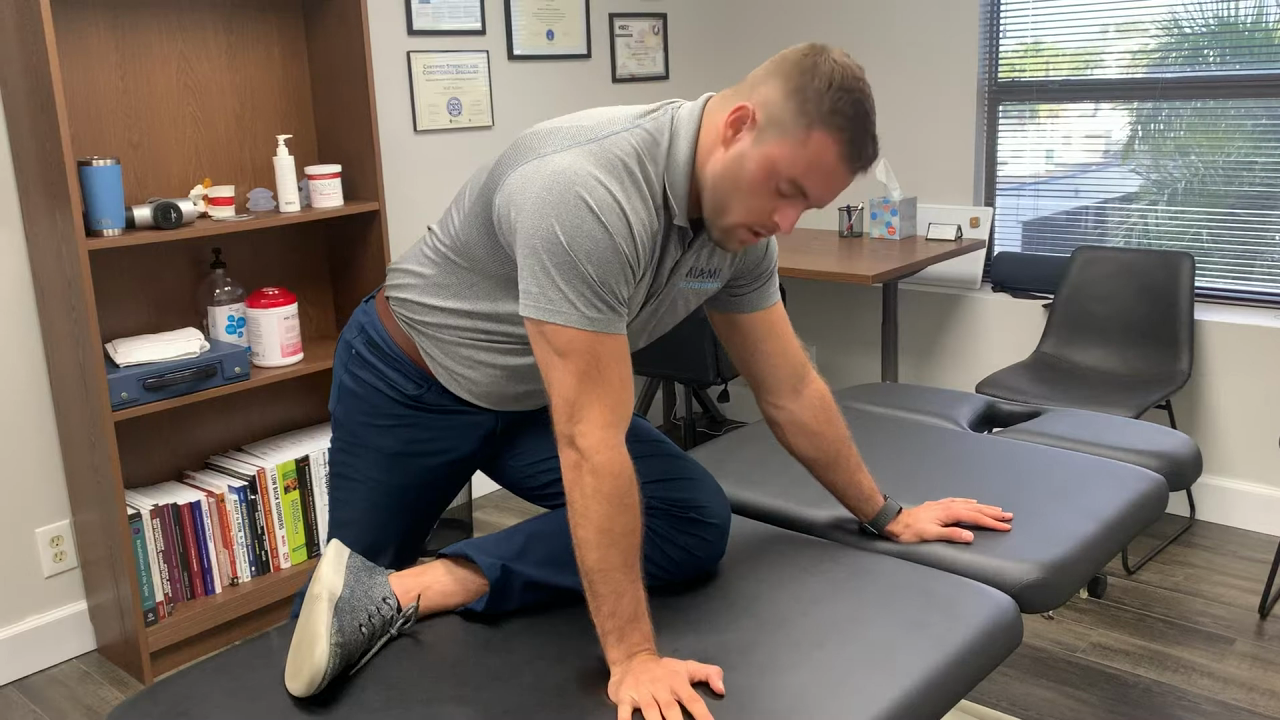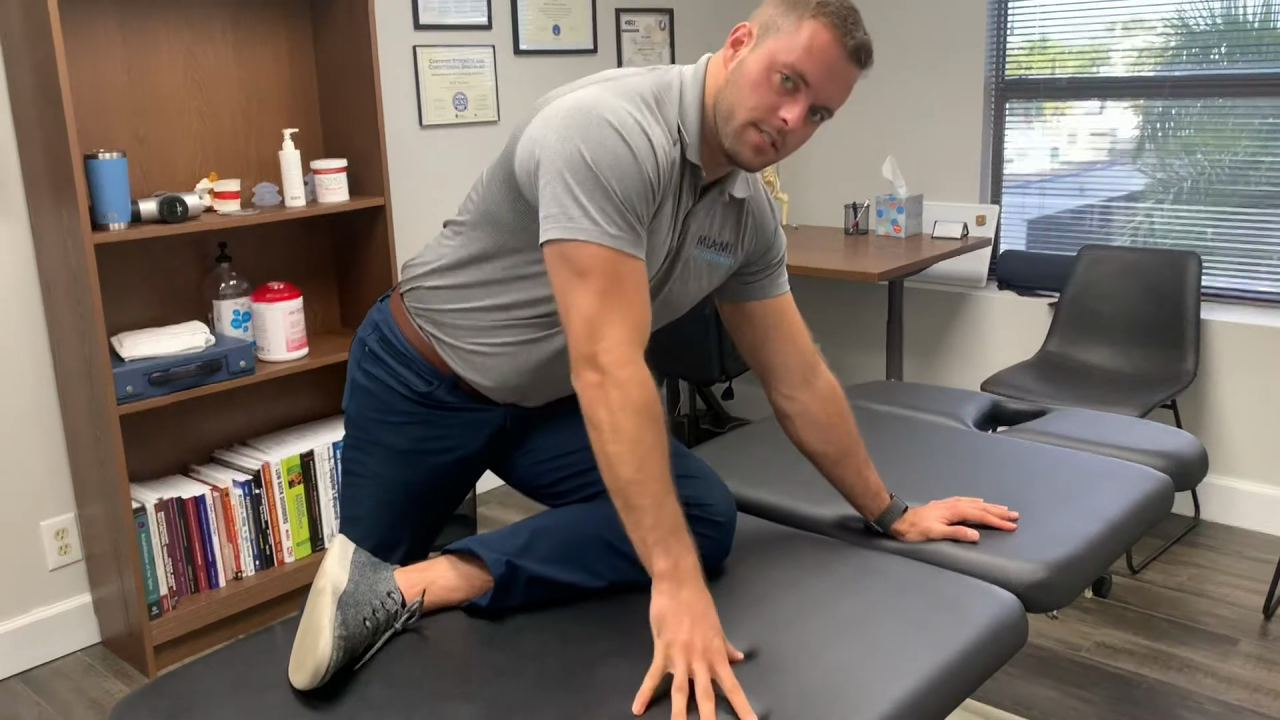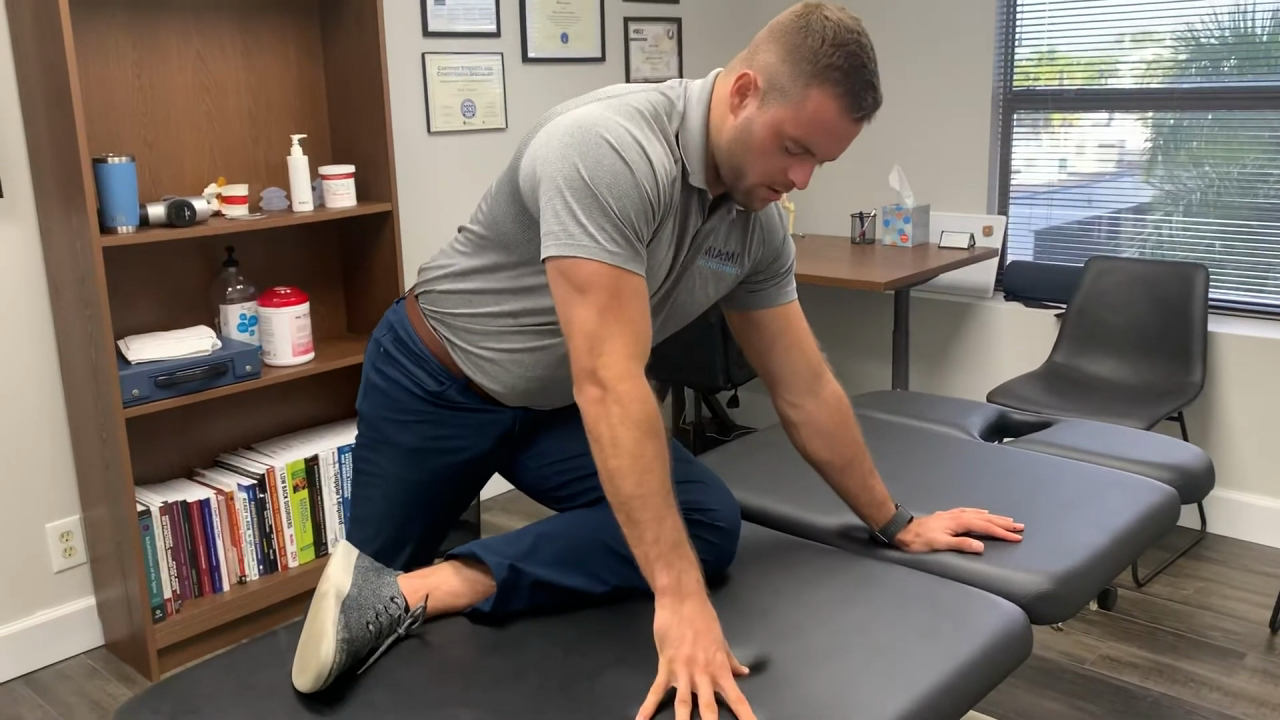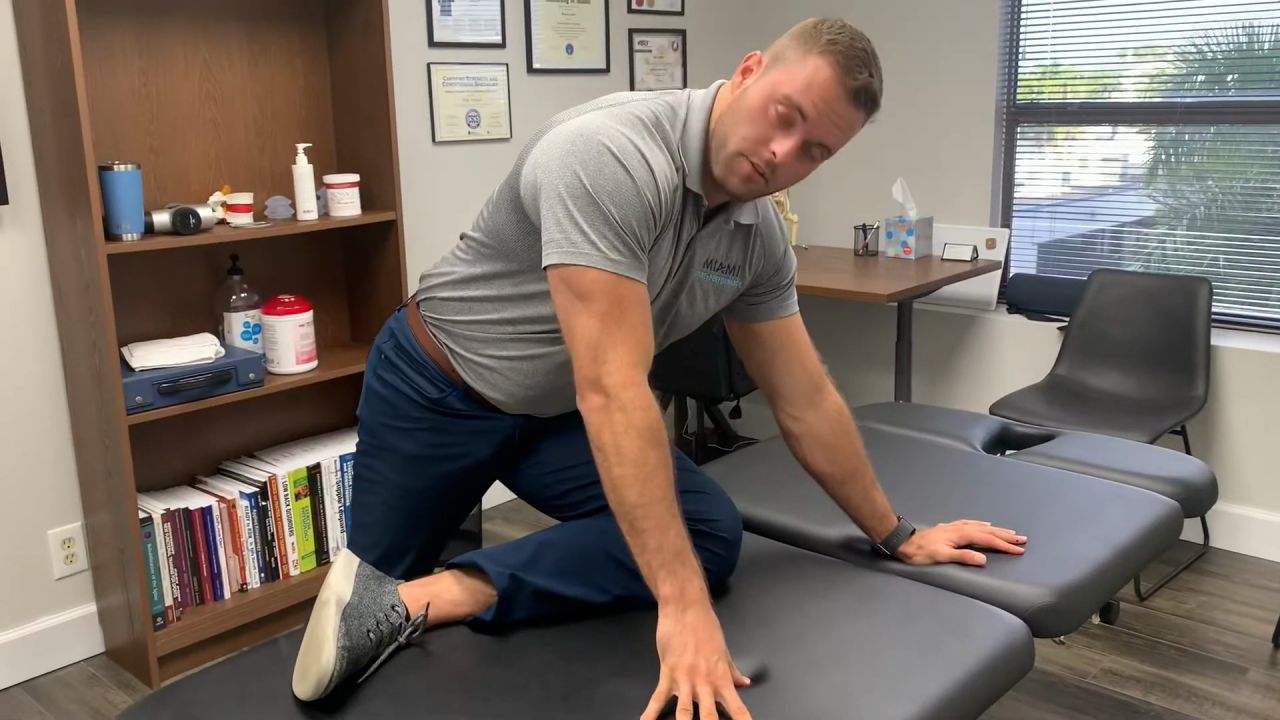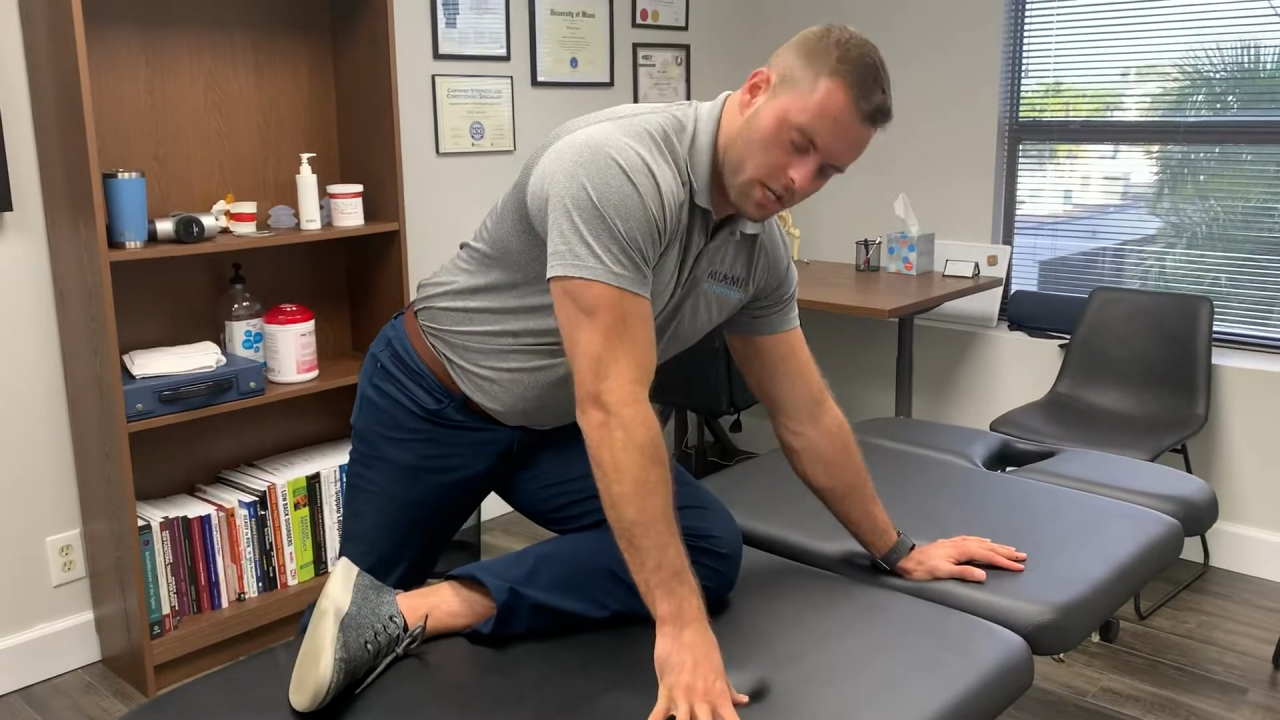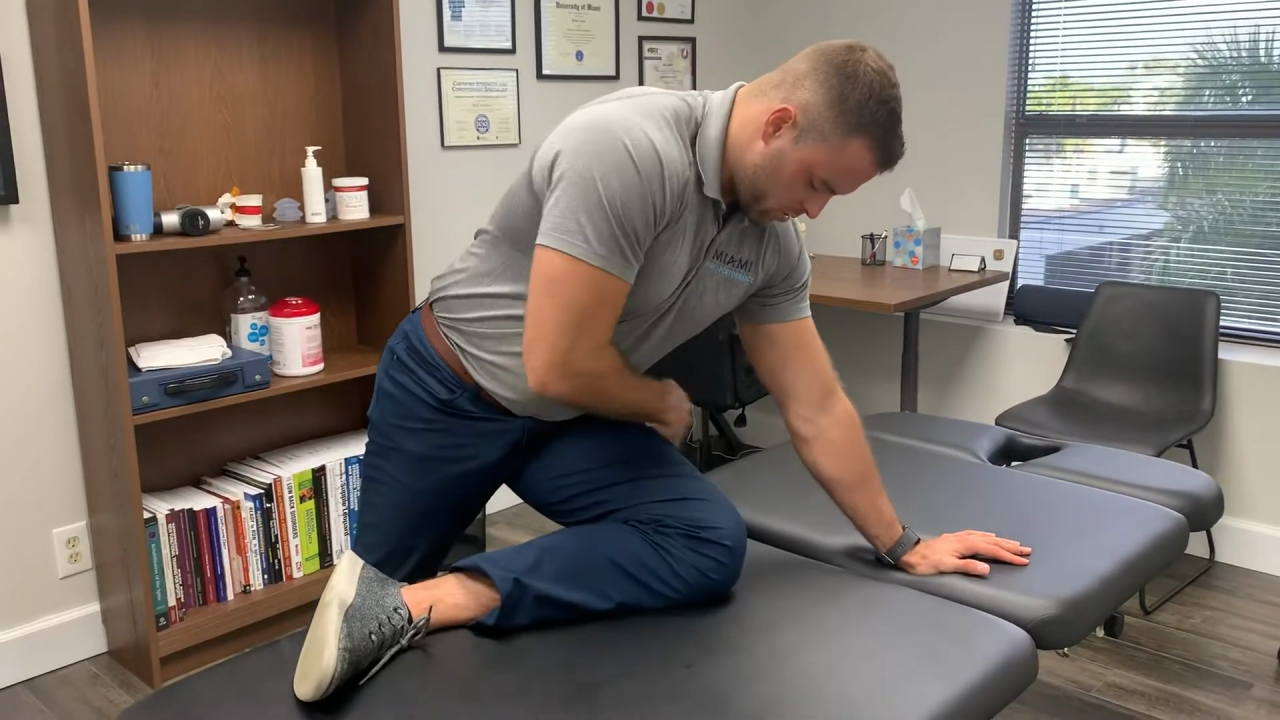
dt=0.7s
person 1, frame 1
left shoulder: (737, 226)
right shoulder: (588, 190)
left elbow: (789, 392)
right elbow: (592, 443)
left wrist: (886, 515)
right wrist: (632, 658)
left hip: (533, 395)
right hip: (410, 378)
left knee: (695, 521)
right knee: (348, 601)
left ankle: (408, 593)
person 1, frame 2
left shoulder: (749, 215)
right shoulder: (608, 129)
left elbow: (798, 383)
right elbow: (607, 368)
left wrist: (891, 514)
right wrist: (675, 582)
left hip: (546, 398)
right hip: (423, 378)
left knee: (704, 517)
right knee: (373, 576)
left ankle: (415, 587)
person 1, frame 3
left shoulder: (758, 225)
right shoulder: (608, 148)
left elbow: (805, 391)
right elbow: (609, 384)
left wrist: (896, 524)
right wrist: (680, 598)
left hip: (553, 405)
right hip: (436, 379)
left knee: (706, 524)
right knee: (376, 583)
left ankle: (420, 595)
person 1, frame 4
left shoulder: (758, 238)
right shoulder: (609, 154)
left elbow: (805, 404)
right elbow: (612, 390)
left wrist: (898, 536)
right wrist: (683, 605)
left hip: (554, 411)
right hip: (437, 388)
left knee: (709, 533)
right knee: (374, 589)
left ankle: (418, 602)
person 1, frame 5
left shoulder: (761, 250)
right shoulder: (617, 167)
left elbow: (806, 418)
right elbow: (613, 407)
left wrist: (898, 552)
right wrist: (680, 624)
left hip: (552, 423)
right hip: (432, 397)
left knee: (710, 551)
right knee: (354, 620)
left ankle: (421, 613)
person 1, frame 6
left shoulder: (771, 242)
right shoulder: (626, 146)
left elbow: (815, 409)
right elbow: (557, 366)
left wrist: (902, 546)
right wrist: (662, 404)
left hip: (571, 416)
right hip: (449, 390)
left knee: (709, 543)
right knee: (381, 587)
left ankle: (422, 606)
